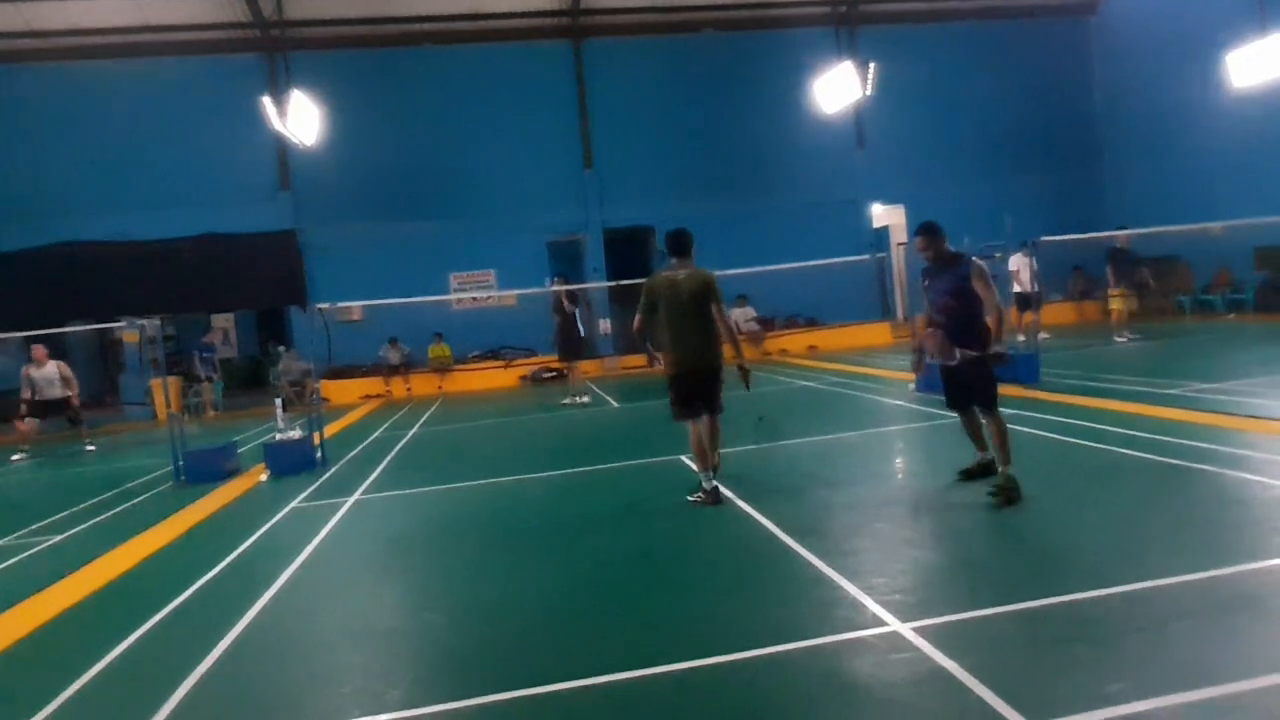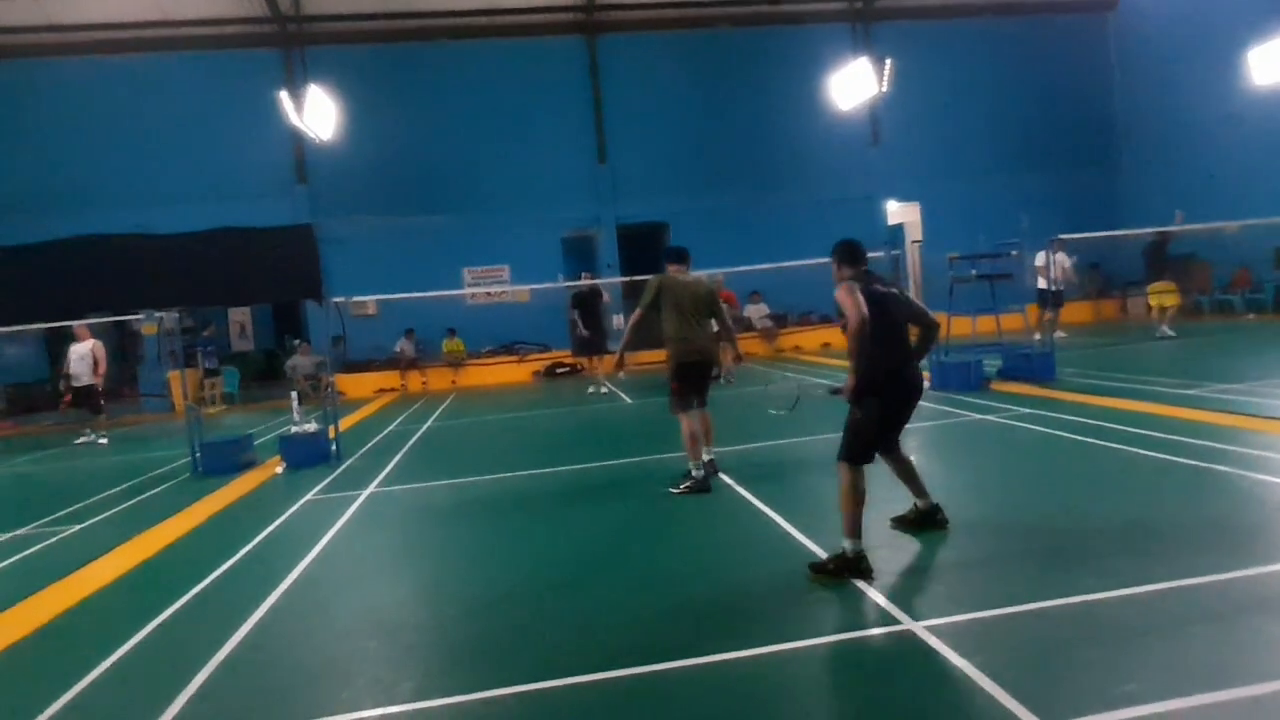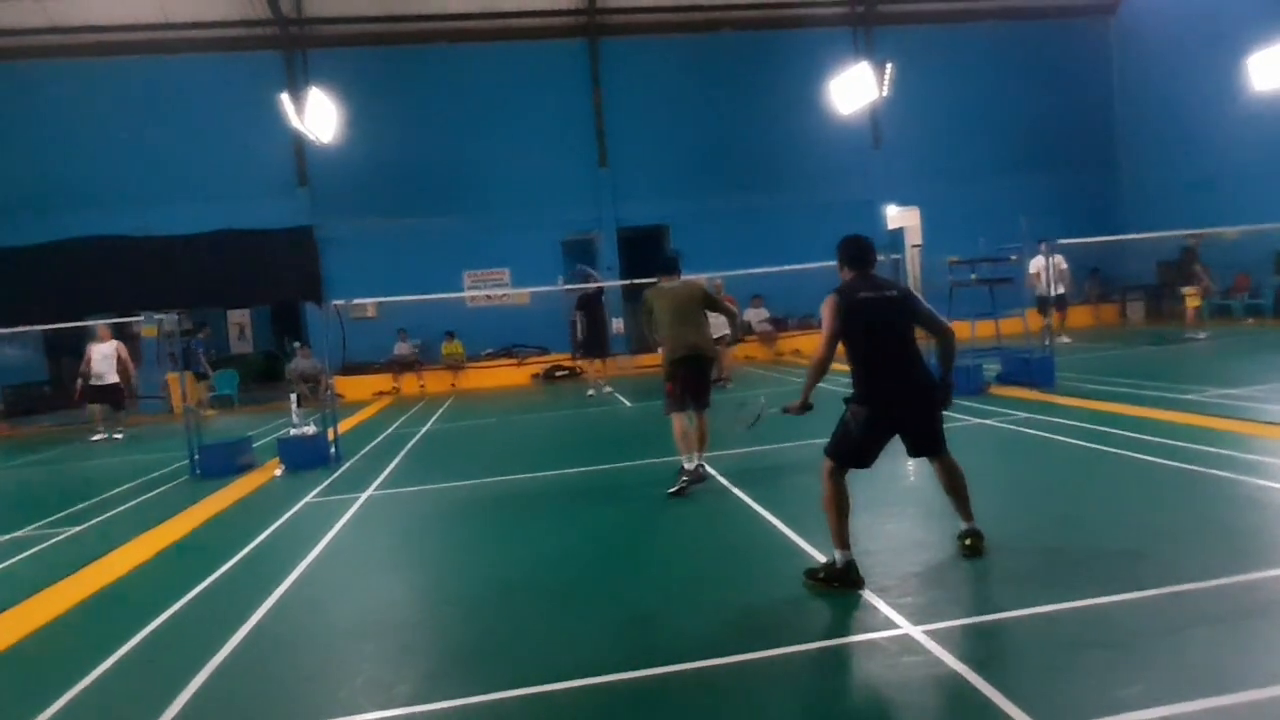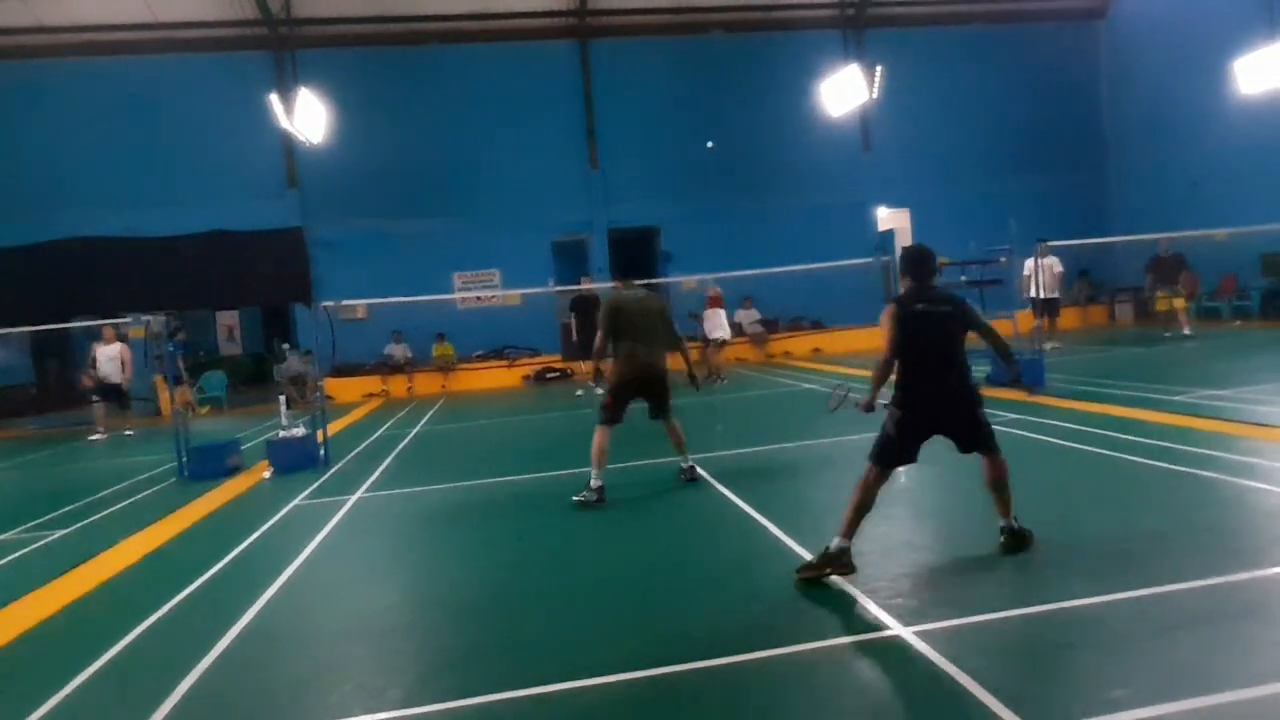
dt=1s
person 1, frame 1
left shoulder: (970, 266)
right shoulder: (927, 274)
left elbow: (994, 306)
left wrist: (996, 342)
right wrist: (920, 349)
left hip: (975, 351)
right hip: (949, 354)
left knee: (988, 409)
right knee: (962, 409)
left ankle: (1006, 477)
right ankle: (985, 460)
person 1, frame 2
left shoulder: (847, 288)
right shoulder: (890, 290)
left elbow: (860, 321)
right elbow: (930, 325)
left wrist: (854, 375)
left hip: (878, 386)
right hip: (908, 383)
left knee: (850, 463)
right knee: (887, 447)
left ankle: (852, 555)
right ankle: (927, 509)
person 1, frame 3
left shoulder: (837, 300)
right shoulder: (901, 292)
left elbow: (825, 356)
right elbow: (946, 334)
left wrist: (804, 397)
right wrist: (945, 382)
left hip: (874, 400)
right hip: (919, 392)
left knee: (833, 471)
right knee: (941, 457)
left ankle: (843, 565)
right ankle: (970, 532)
person 1, frame 4
left shoulder: (897, 309)
right shoulder: (959, 304)
left elbow: (888, 359)
right elbow: (1000, 344)
left wrist: (871, 396)
right wrist: (1014, 372)
left hip: (912, 404)
right hip: (960, 398)
left knee: (874, 474)
right knee: (992, 454)
left ankle: (838, 551)
right ankle: (1009, 529)
person 2, frame 1
left shoulder: (654, 283)
right shoulder: (705, 278)
left elbow: (638, 326)
right elbow: (723, 321)
right wrist: (740, 360)
left hip: (678, 362)
right hip: (710, 359)
left knee: (693, 422)
right knee: (712, 414)
left ankle: (709, 487)
right ankle: (713, 464)
person 2, frame 2
left shoulder: (659, 282)
right shoulder: (704, 285)
left elbow: (635, 319)
right elbow: (724, 323)
left wrist: (620, 352)
right wrist: (735, 350)
left hip: (681, 354)
right hip: (707, 352)
left knee: (685, 413)
right knee: (701, 406)
left ankle: (698, 475)
right ankle: (708, 460)
person 2, frame 3
left shoulder: (650, 295)
right shoulder: (696, 288)
left elbow: (650, 329)
right elbow: (731, 312)
left hip: (676, 354)
right hip: (704, 351)
left knee: (678, 412)
right knee: (699, 411)
left ankle: (690, 467)
right ankle: (698, 463)
person 2, frame 4
left shoulder: (613, 302)
right shoulder: (656, 301)
left elbow: (600, 343)
right elbow: (676, 338)
left wrist: (596, 362)
right wrist: (690, 368)
left hip: (624, 372)
right hip: (655, 370)
left knee: (603, 427)
right knee: (668, 419)
left ankle: (595, 487)
right ankle: (687, 467)
